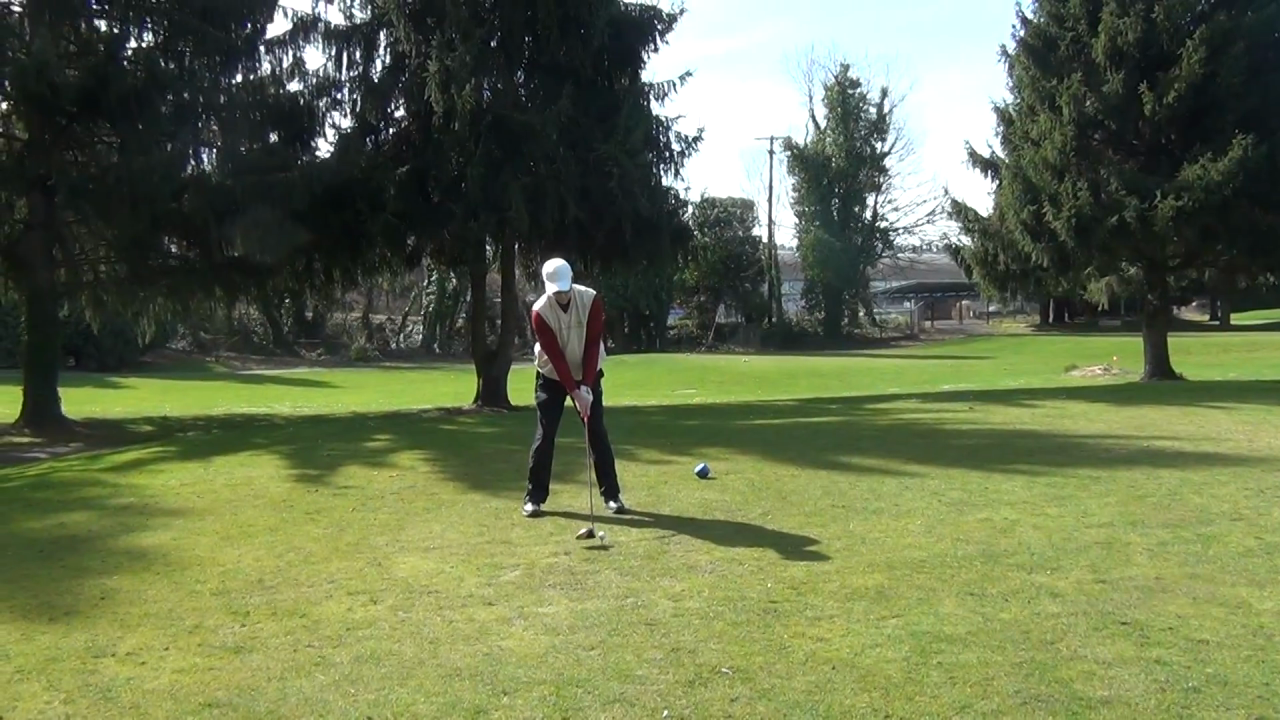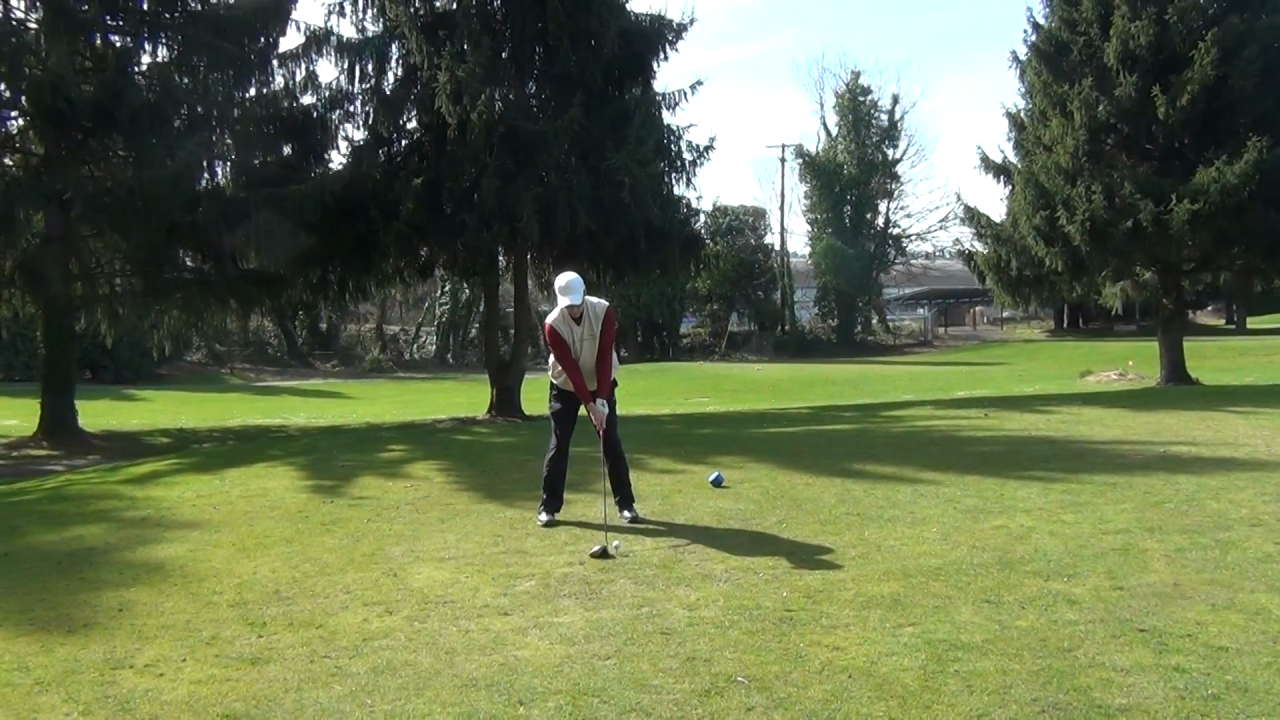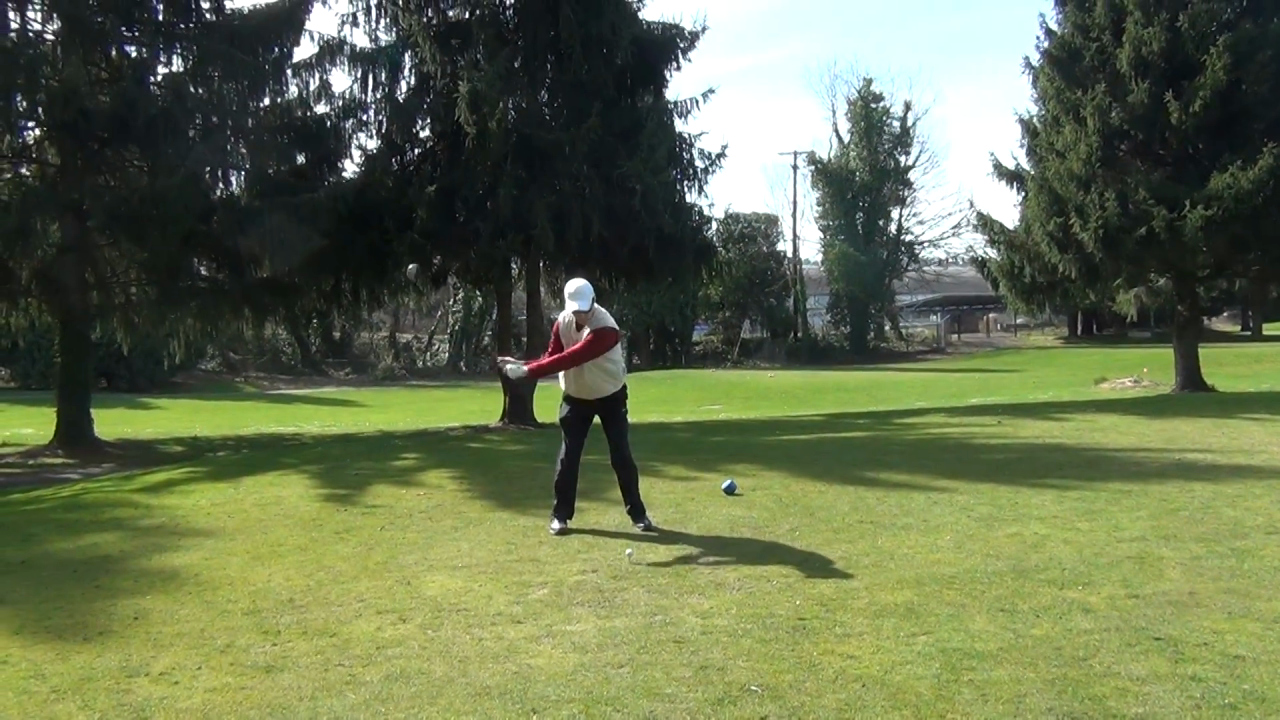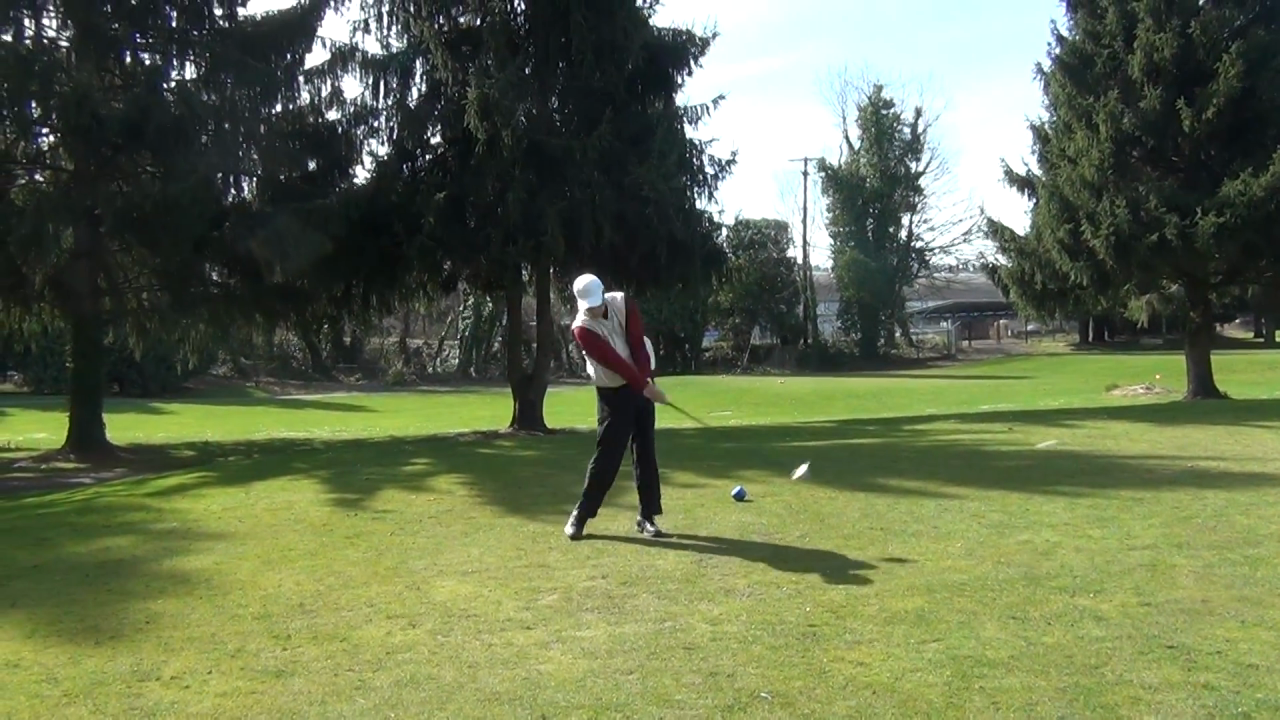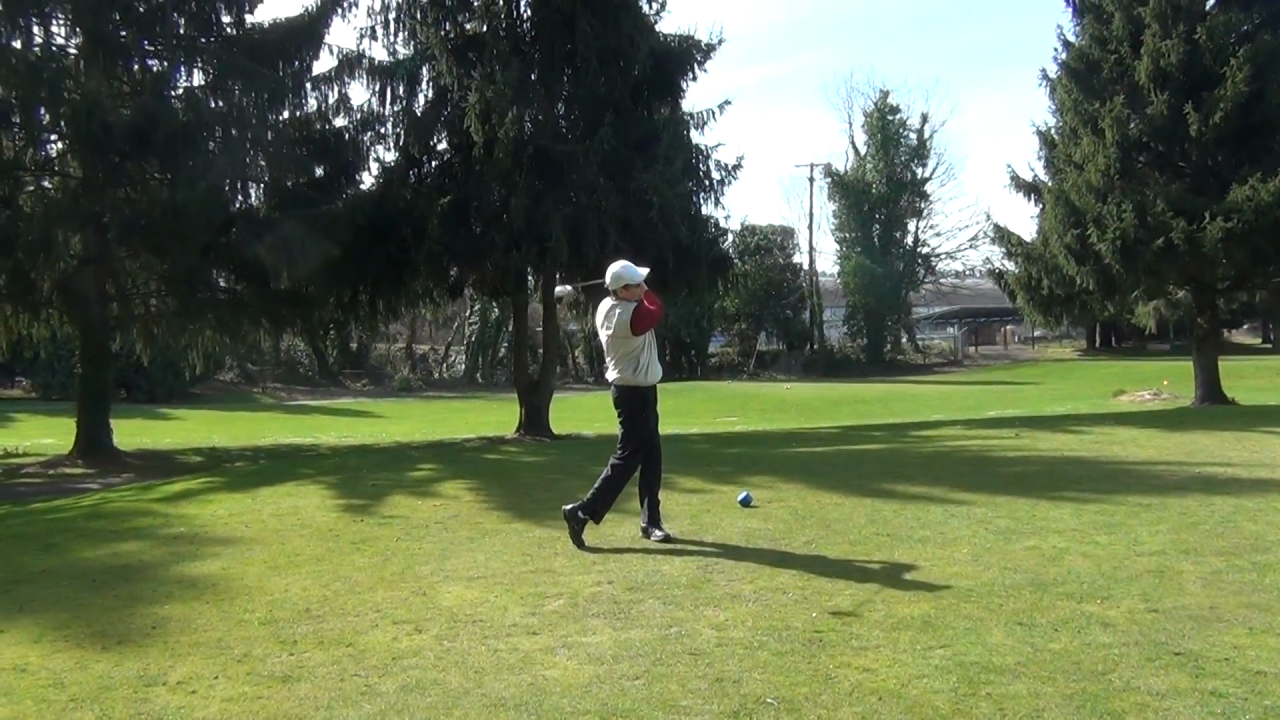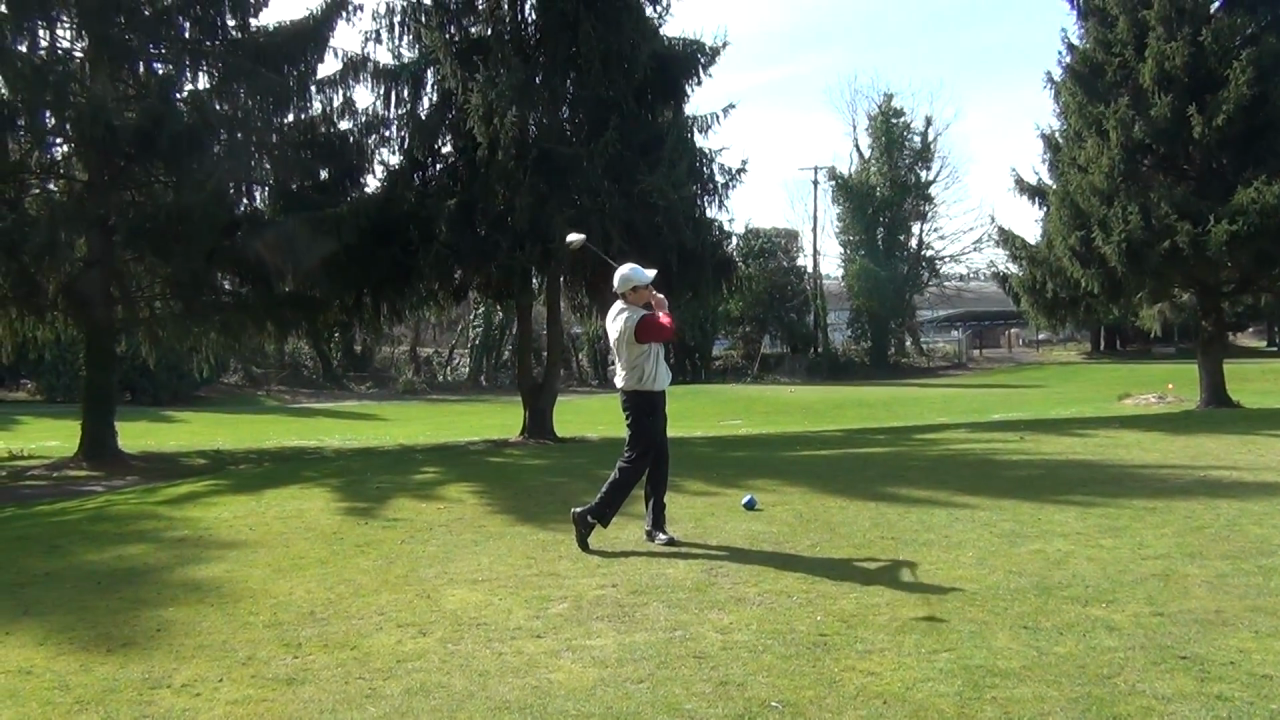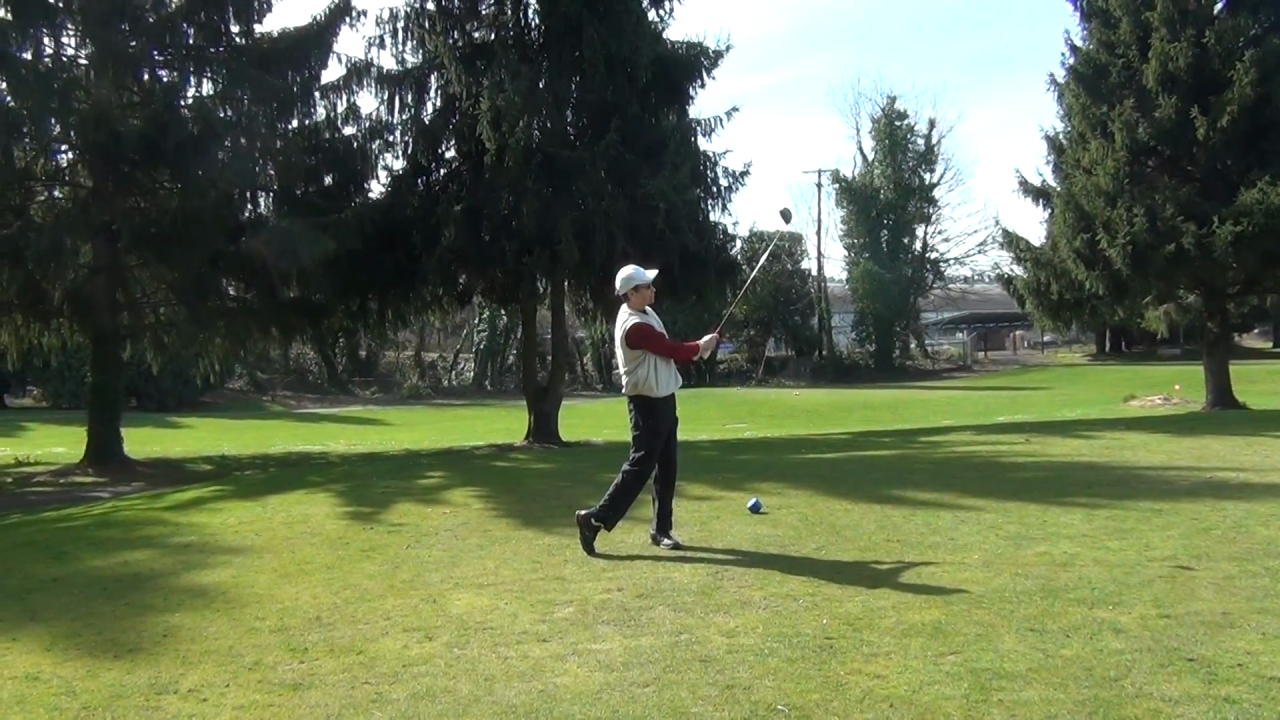
dt=0.7s
person 1, frame 1
left shoulder: (591, 300)
right shoulder: (540, 312)
left elbow: (593, 346)
right elbow: (555, 356)
left wrist: (586, 386)
right wrist: (574, 392)
left hip: (587, 376)
right hip: (552, 377)
left knee: (597, 433)
right knee: (545, 433)
left ankle: (611, 494)
right ankle: (534, 496)
person 1, frame 2
left shoulder: (603, 311)
right shoulder: (553, 324)
left elbow: (604, 358)
right elbow: (570, 368)
left wrist: (601, 399)
right wrist: (589, 405)
left hip: (601, 385)
right hip: (565, 388)
left knee: (612, 443)
right knee: (559, 445)
left ankle: (625, 503)
right ankle: (549, 506)
person 1, frame 3
left shoulder: (606, 330)
right shoulder: (563, 321)
left elbow: (569, 359)
right elbow: (552, 355)
left wrist: (526, 371)
right wrist: (523, 365)
left hip: (611, 397)
right hip: (576, 398)
left knee: (621, 455)
right knee: (568, 455)
left ankle: (636, 511)
right ankle: (560, 513)
person 1, frame 4
left shoulder: (620, 302)
right shoulder: (582, 328)
left elbow: (636, 343)
right elbow: (613, 361)
left wrist: (646, 379)
right wrist: (642, 384)
left hip: (643, 388)
right hip: (613, 393)
left knee: (646, 455)
right knee: (607, 457)
left ankle: (647, 515)
right ankle: (581, 514)
person 1, frame 5
left shoulder: (606, 307)
right shoulder: (632, 315)
left elbow: (645, 308)
right elbow: (657, 311)
left wrist: (639, 290)
right wrist: (644, 292)
left hip: (632, 388)
right hip: (635, 392)
left knee: (651, 456)
right knee: (627, 458)
left ankle: (650, 520)
right ankle: (581, 512)
person 1, frame 6
left shoulder: (619, 311)
right shoulder: (638, 321)
left elbow: (656, 330)
right elbow: (668, 331)
left wrist: (655, 309)
right wrist: (663, 309)
left hip: (644, 394)
right hip: (643, 397)
left knee: (658, 460)
right knee: (634, 462)
left ankle: (655, 524)
right ankle: (590, 515)
person 1, frame 7
left shoulder: (645, 313)
right shoulder: (635, 327)
left elbow: (666, 349)
right elbow: (671, 350)
left wrist: (696, 349)
right wrist: (701, 346)
left hip: (662, 398)
right hip: (647, 403)
left knee: (667, 466)
right knee: (640, 466)
left ankle: (661, 528)
right ankle: (595, 518)
